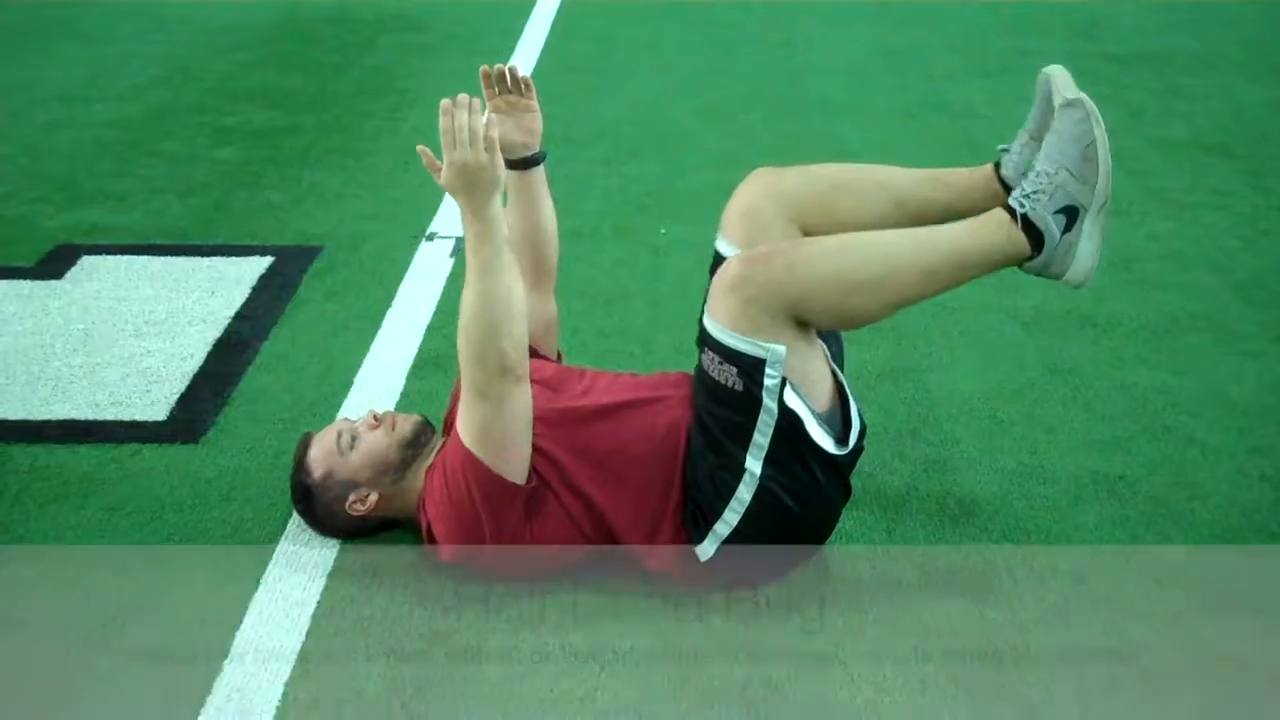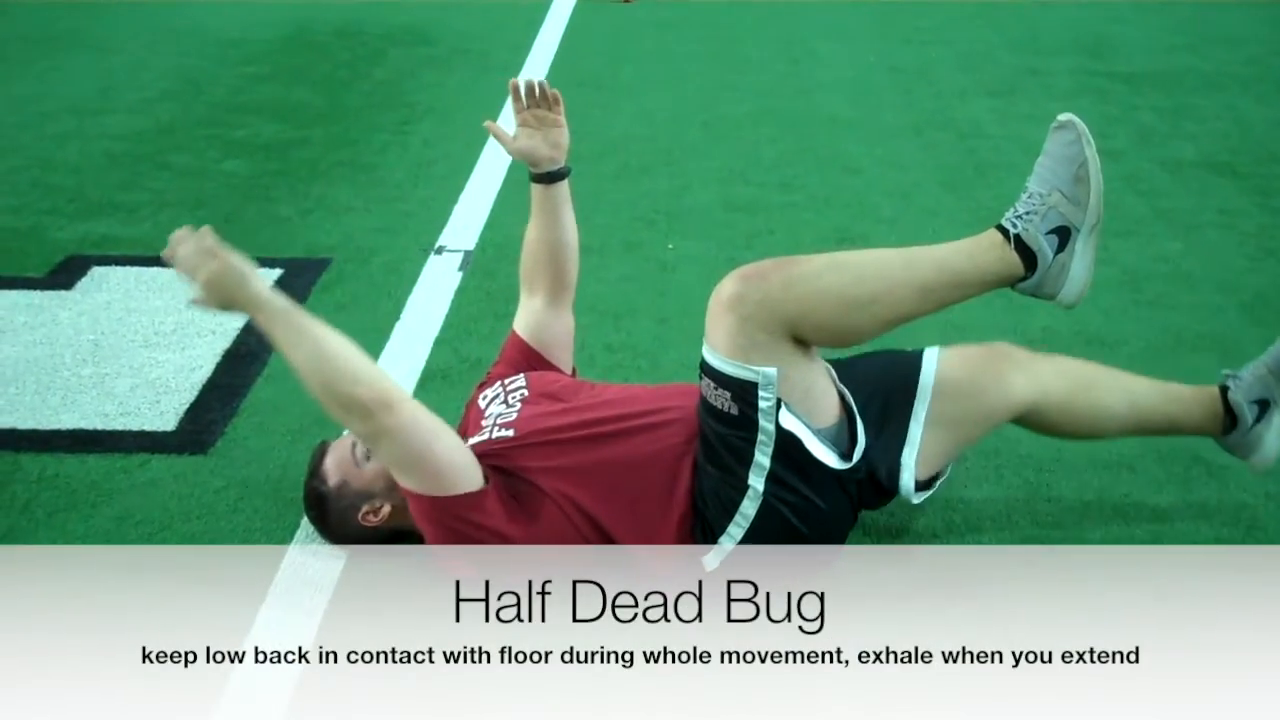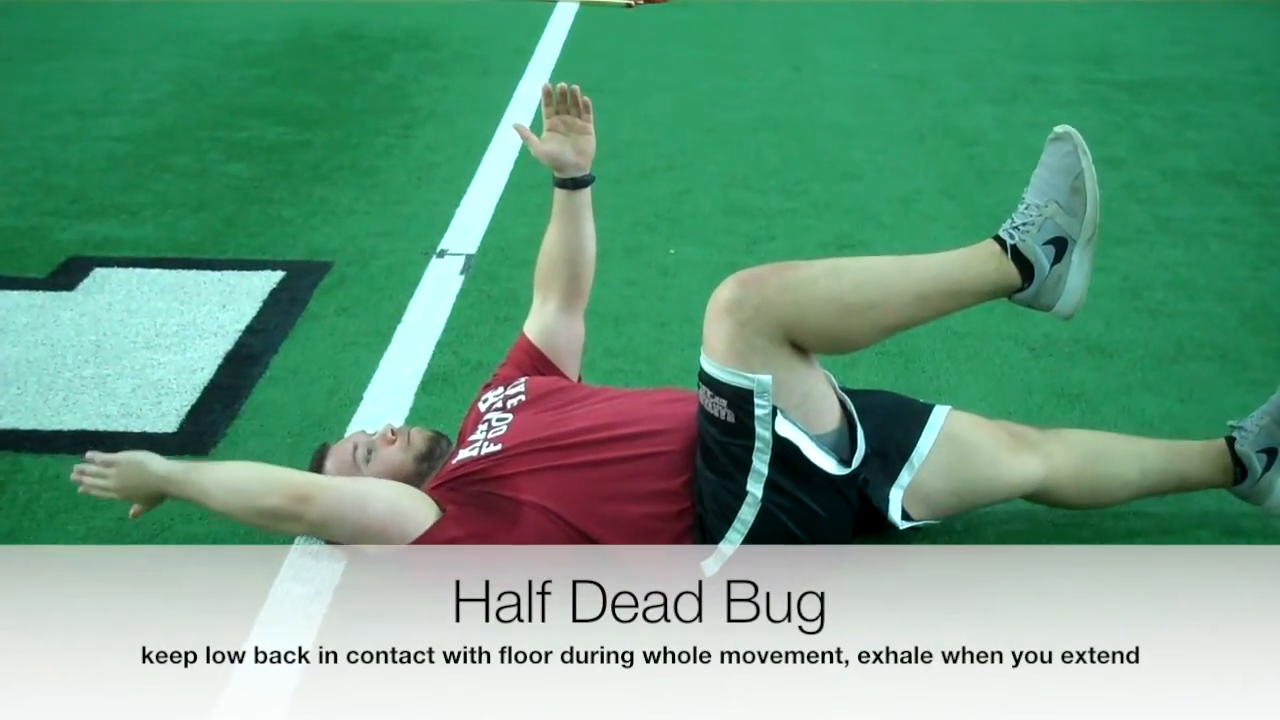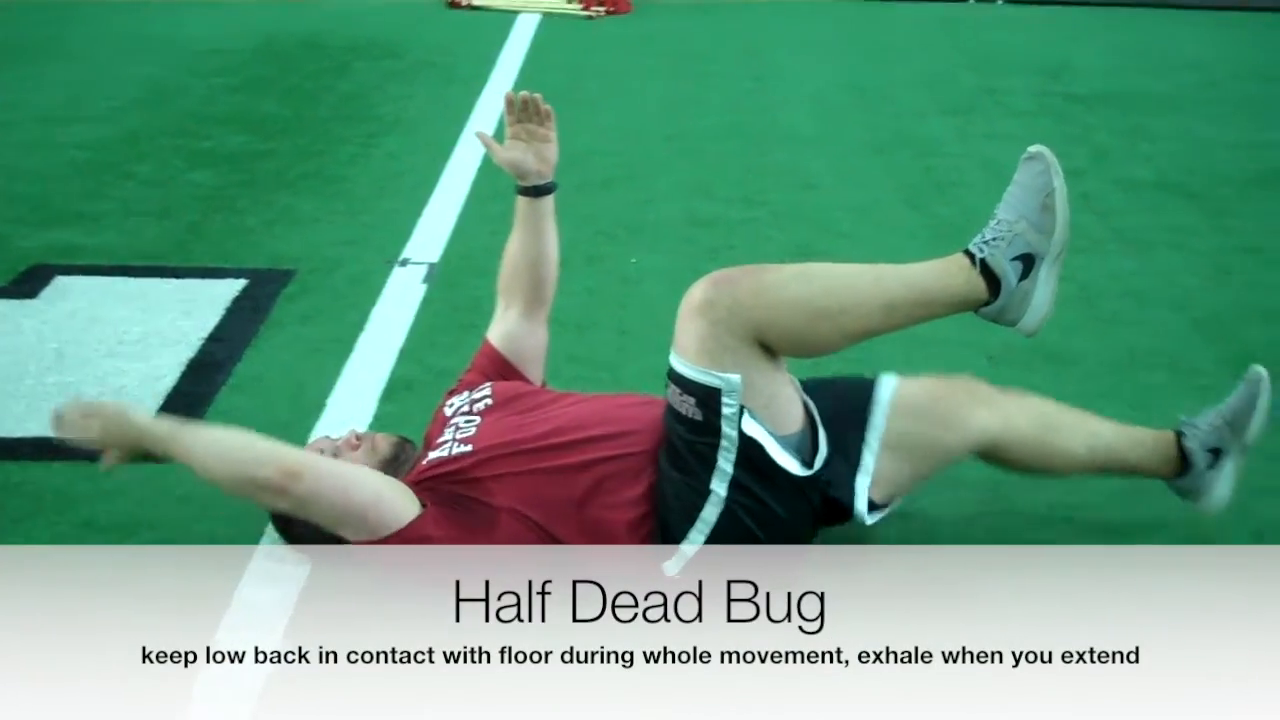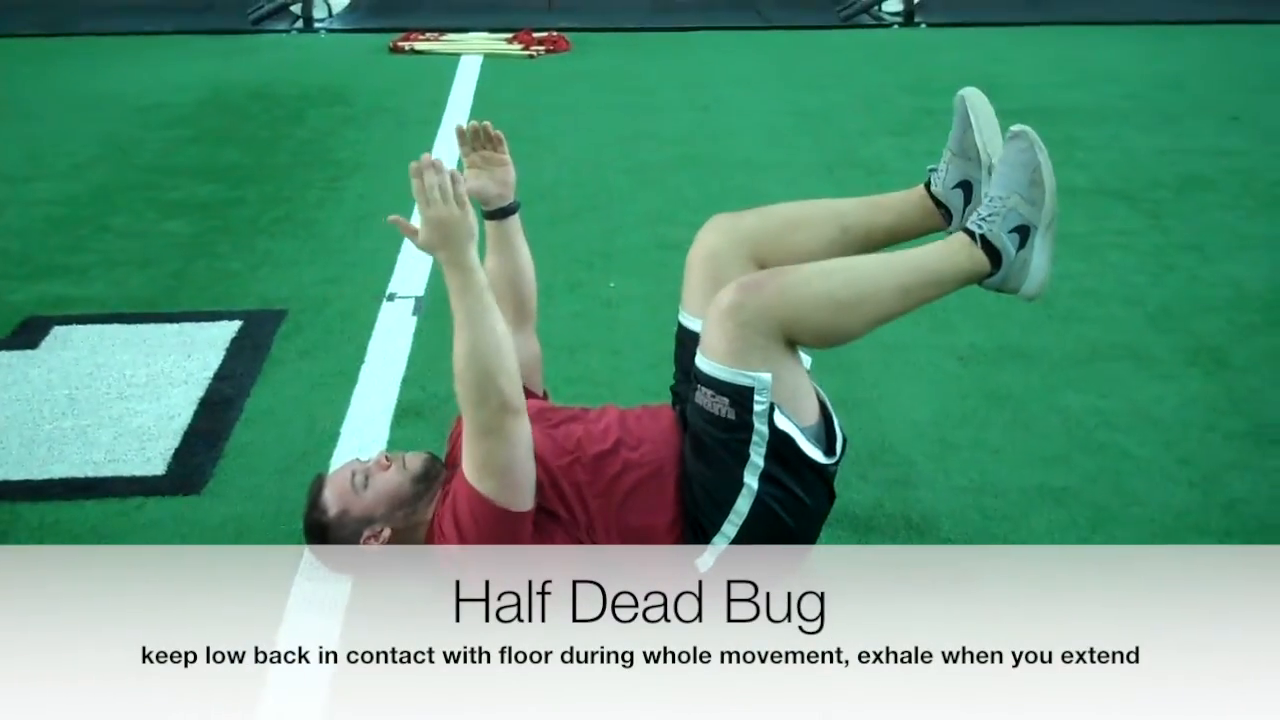
dt=1s
person 1, frame 1
left shoulder: (475, 420)
right shoulder: (464, 510)
left elbow: (531, 285)
right elbow: (499, 375)
left wrist: (523, 158)
right wrist: (477, 206)
left hip: (716, 424)
right hip: (749, 498)
left knee: (767, 198)
right knee: (758, 274)
left ankle: (1009, 185)
right ankle: (1032, 229)
person 1, frame 2
left shoulder: (501, 397)
right shoulder: (457, 515)
left elbow: (550, 291)
right elbow: (378, 403)
left wrist: (548, 172)
right wrist: (254, 294)
left hip: (771, 449)
right hip: (751, 513)
left knee: (1004, 373)
right knee: (751, 293)
right ankle: (1022, 250)
person 1, frame 3
left shoulder: (510, 399)
right shoulder: (450, 521)
left elbow: (561, 297)
right elbow: (298, 502)
left wrist: (571, 179)
right wrist: (165, 471)
left hip: (781, 456)
right hip: (747, 510)
left knee: (1020, 454)
right knee: (748, 299)
right ankle: (1022, 259)
person 1, frame 4
left shoulder: (476, 401)
right shoulder: (418, 520)
left elbow: (526, 303)
right elbow: (285, 478)
left wrist: (535, 186)
right wrist: (150, 431)
left hip: (735, 456)
right hip: (710, 519)
left knee: (962, 405)
right knee: (720, 299)
left ankle: (1180, 458)
right ankle: (989, 272)
person 1, frame 5
left shoulder: (472, 454)
right shoulder: (471, 533)
left elbow: (514, 326)
right elbow: (500, 410)
left wrist: (500, 209)
right wrist: (456, 259)
left hip: (695, 443)
right hip: (732, 516)
left knee: (726, 240)
right knee: (750, 303)
left ankle: (943, 200)
right ankle: (989, 250)
